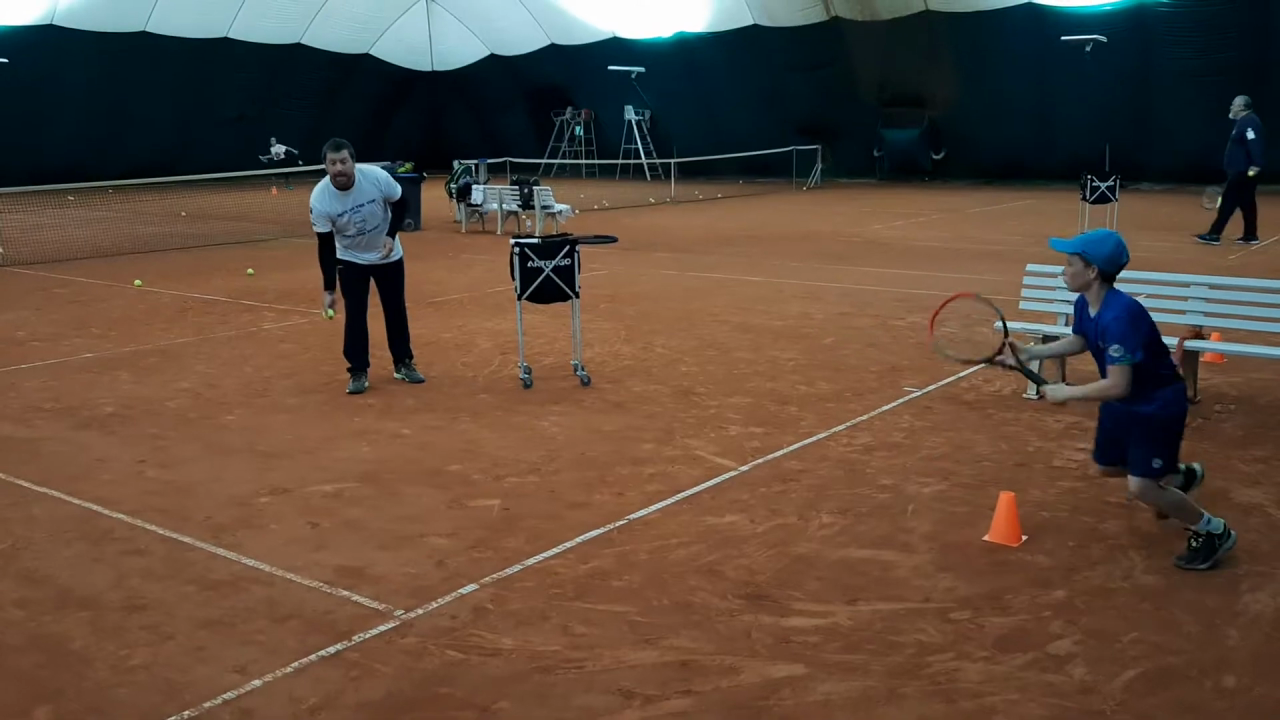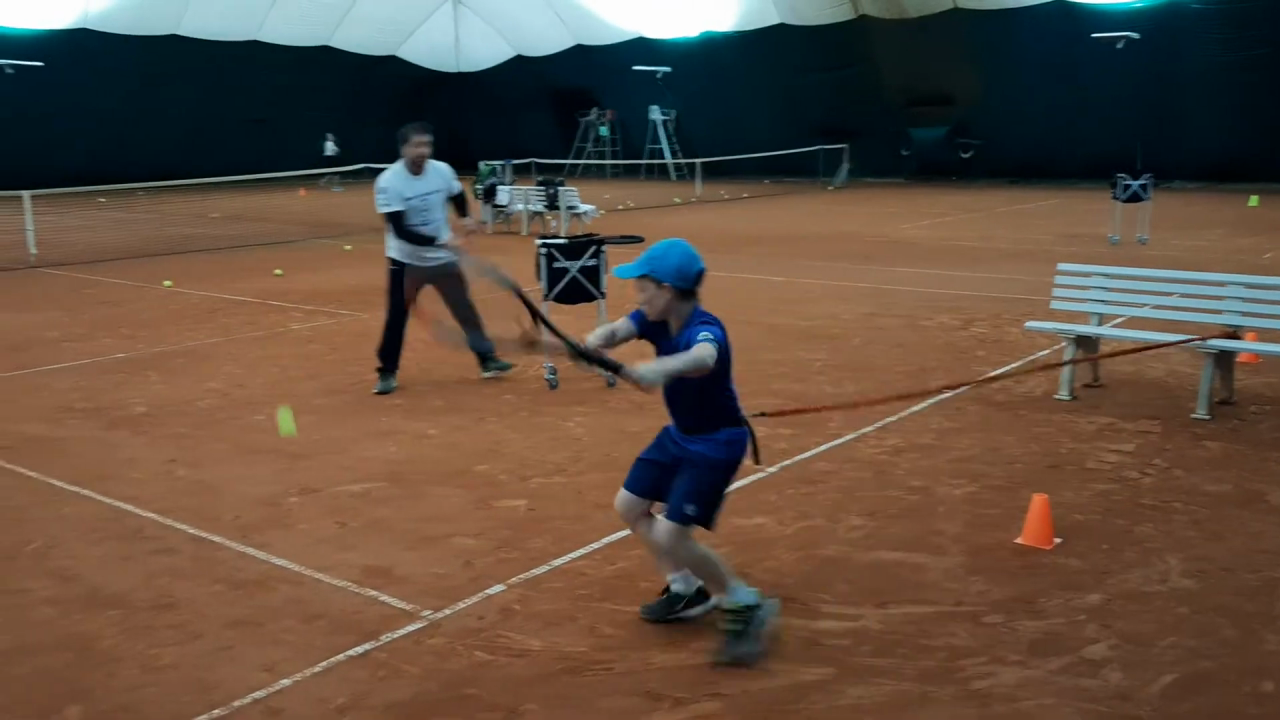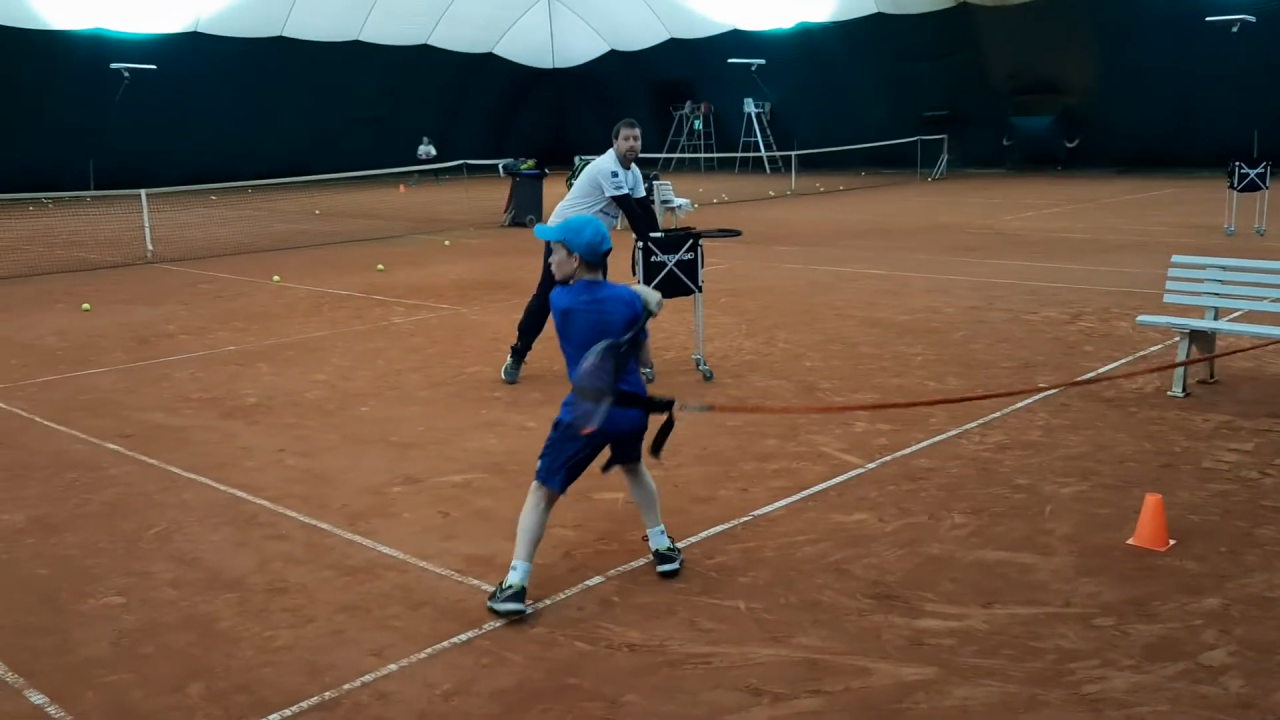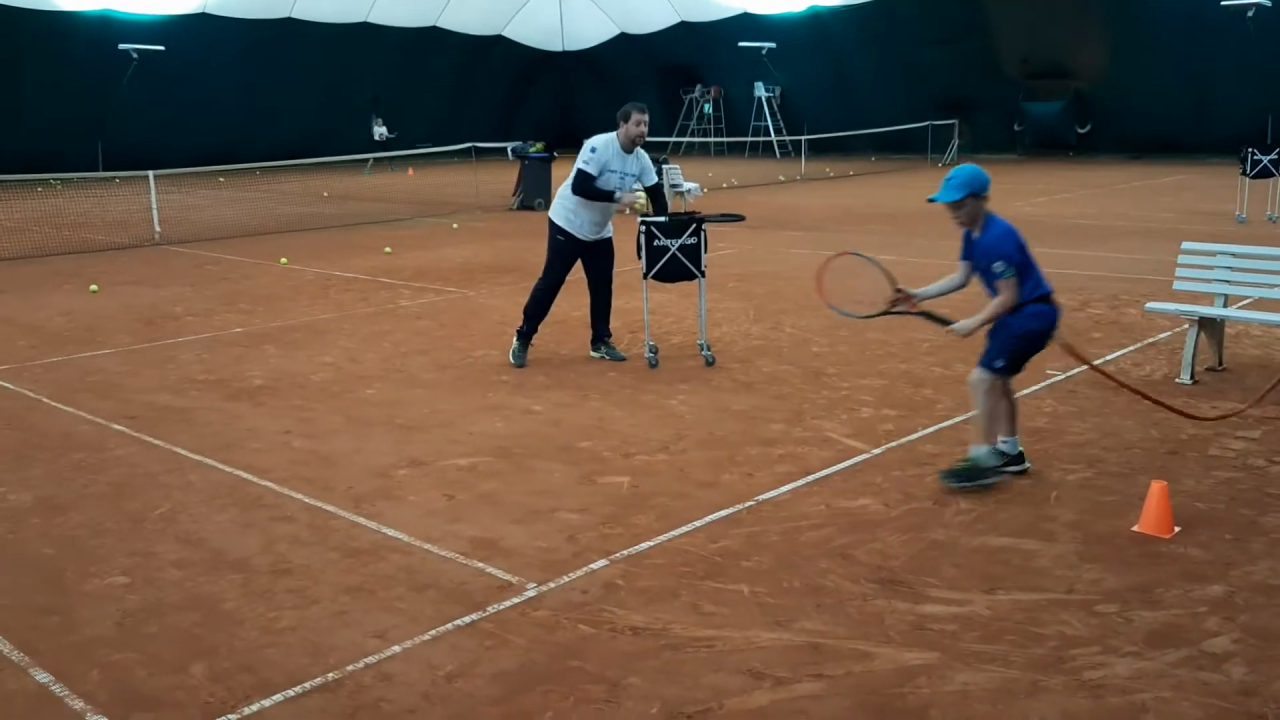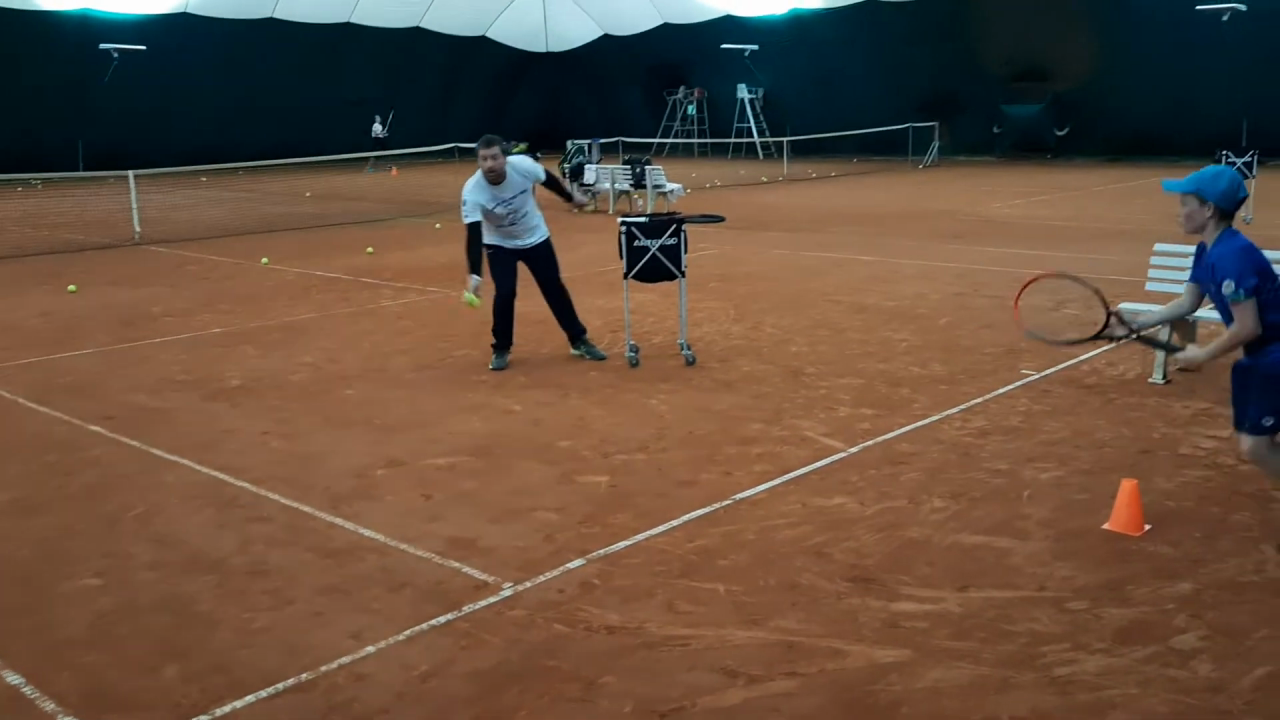
dt=1s
person 1, frame 1
left shoulder: (1120, 317)
right shoulder: (1084, 305)
left elbow: (1117, 386)
right elbow: (1077, 343)
left wrist: (1067, 393)
right wrist: (1030, 353)
left hip: (1158, 402)
right hip: (1124, 399)
left knee: (1140, 486)
right knee: (1110, 466)
left ankle: (1213, 531)
right ankle: (1181, 476)
person 1, frame 2
left shoulder: (707, 330)
right shoulder: (654, 318)
left elbow: (702, 361)
right elbow: (615, 331)
left wrist: (665, 367)
right wrist: (597, 341)
left hip: (716, 444)
right hip: (680, 435)
left knee: (667, 536)
right knee: (629, 508)
left ankle: (745, 606)
right ankle: (687, 590)
person 1, frame 3
left shoulder: (560, 300)
right shoulder: (631, 300)
right elbow: (638, 354)
right hip: (632, 409)
left knee: (541, 493)
right knee: (632, 467)
left ankle: (515, 584)
right ankle: (662, 547)
person 1, frame 4
left shoulder: (999, 237)
right shoulder: (973, 234)
left elbow: (1009, 296)
right elbow: (961, 277)
left wrist: (973, 324)
right wrist: (917, 294)
left hip: (1033, 315)
right hip: (1017, 315)
left knee: (980, 381)
right knee: (996, 382)
left ankle: (983, 460)
right ankle: (1009, 452)
person 1, frame 5
left shoulder: (1232, 257)
right shoulder: (1207, 251)
left elbow: (1248, 328)
right elbow: (1187, 304)
left wrist: (1203, 355)
right wrist: (1135, 324)
right knee: (1252, 446)
person 2, frame 1
left shoulder: (377, 177)
right shoulder: (320, 198)
left elbow: (400, 204)
right elbow: (326, 246)
left wrist: (391, 235)
right wrist: (328, 289)
left hip: (388, 255)
right hip: (350, 260)
left knee: (396, 309)
right knee: (355, 314)
left ankle: (403, 363)
right ankle: (358, 371)
person 2, frame 2
left shoulder: (442, 171)
right shoulder: (388, 181)
left elbow: (458, 197)
right elbow: (399, 230)
left wrist: (466, 217)
right wrist: (440, 241)
left hip: (444, 256)
right hip: (406, 260)
left knee: (464, 308)
right knee: (396, 316)
left ankle: (488, 359)
right ankle: (388, 372)
person 2, frame 3
left shoulder: (633, 172)
right shoulder: (607, 168)
left elbow: (645, 209)
right elbow: (630, 212)
right knee: (546, 299)
right ankle: (516, 356)
person 2, frame 4
left shoulder: (640, 158)
right shoulder: (599, 146)
left elbow: (656, 194)
right elbow: (579, 187)
right wrist: (617, 197)
left hip: (600, 231)
right hip: (568, 224)
left knee: (602, 286)
right knee: (550, 282)
left ankle: (600, 342)
right ankle: (523, 339)
person 2, frame 5
left shoulder: (522, 165)
right shoulder: (472, 191)
left elbow: (548, 179)
right elbow: (473, 235)
left wrist: (572, 198)
right wrist: (474, 274)
left hip: (536, 237)
right hip: (499, 244)
left knee: (555, 288)
right knee: (505, 292)
left ankle: (578, 340)
right ankle: (501, 349)
